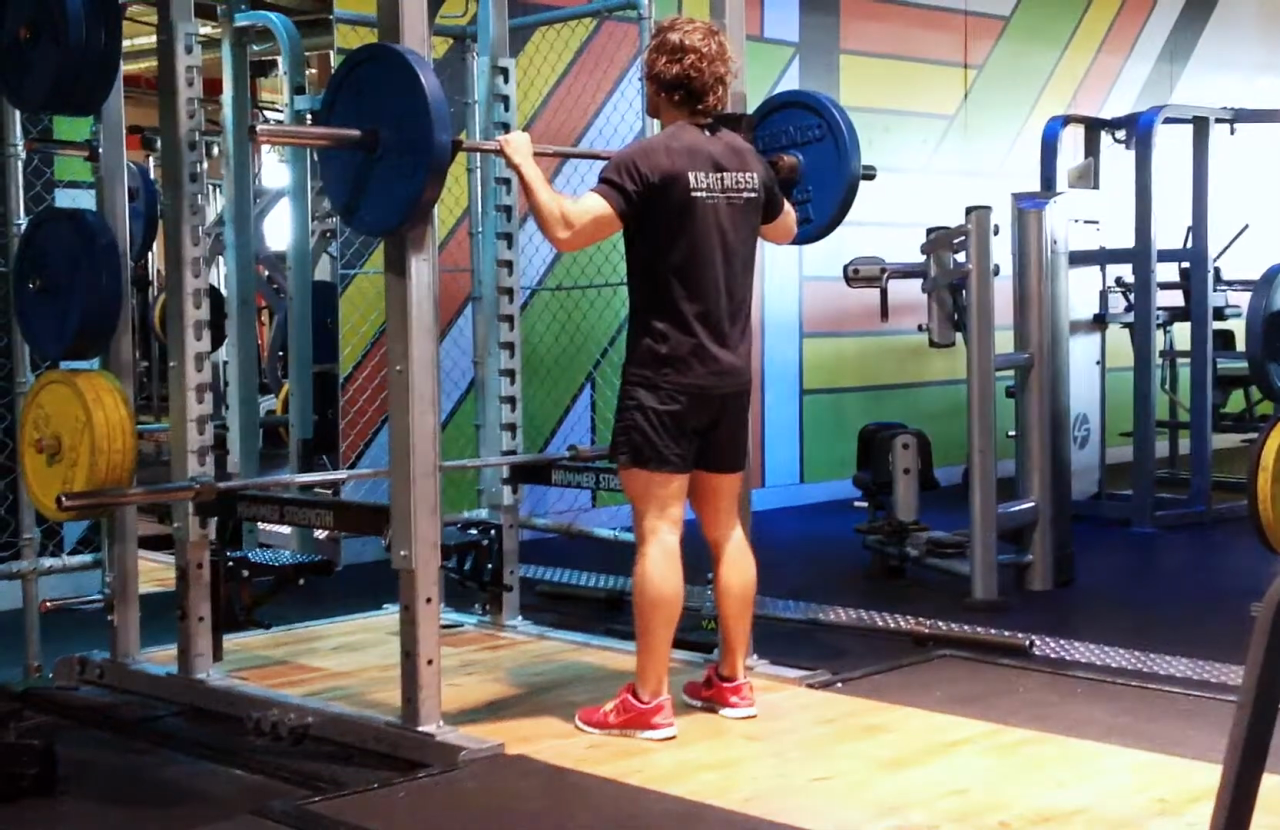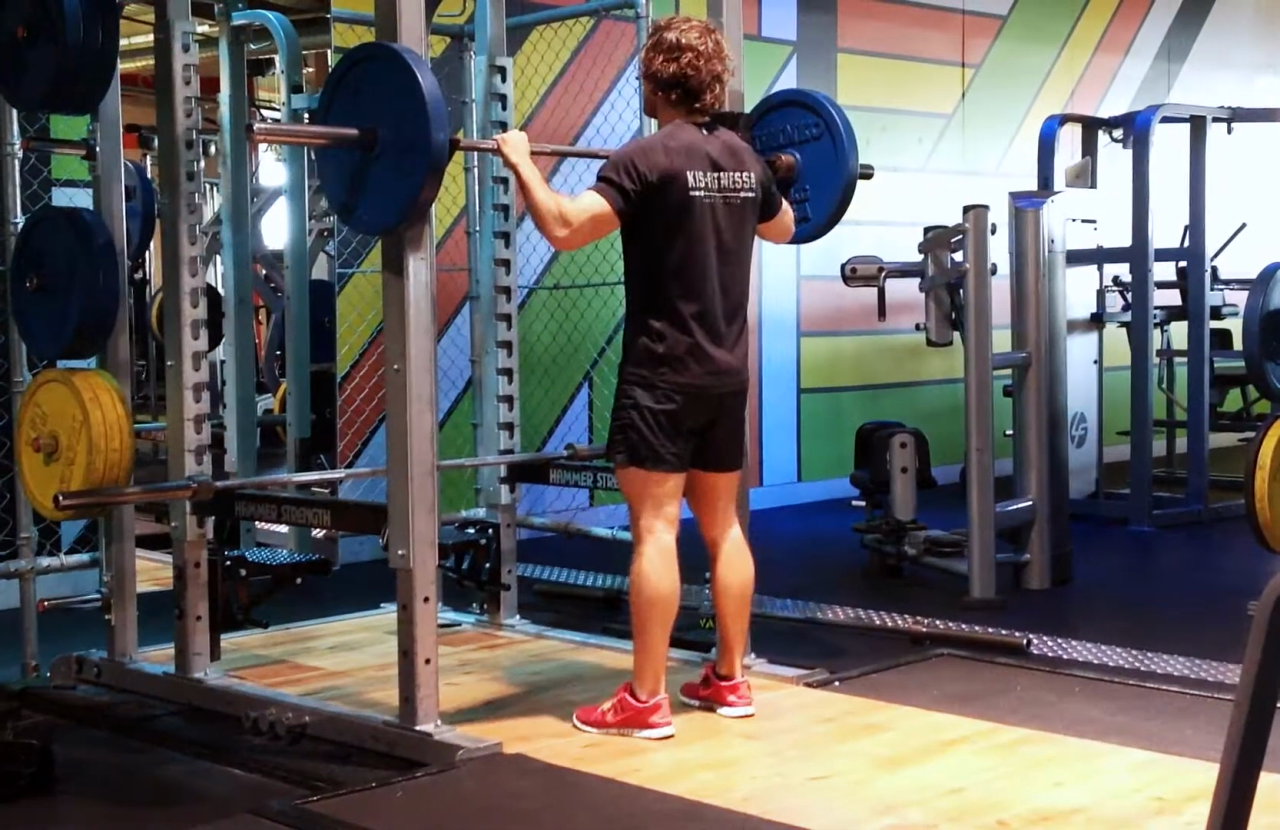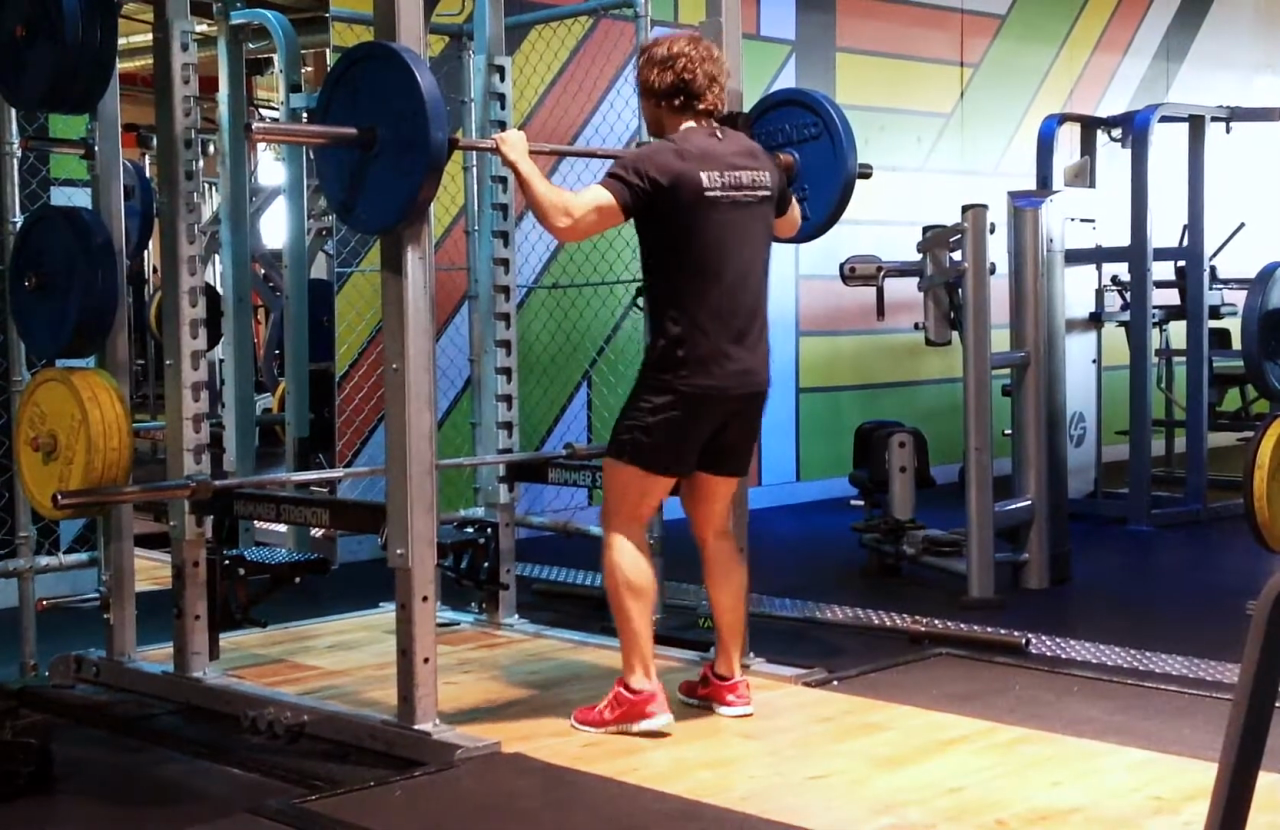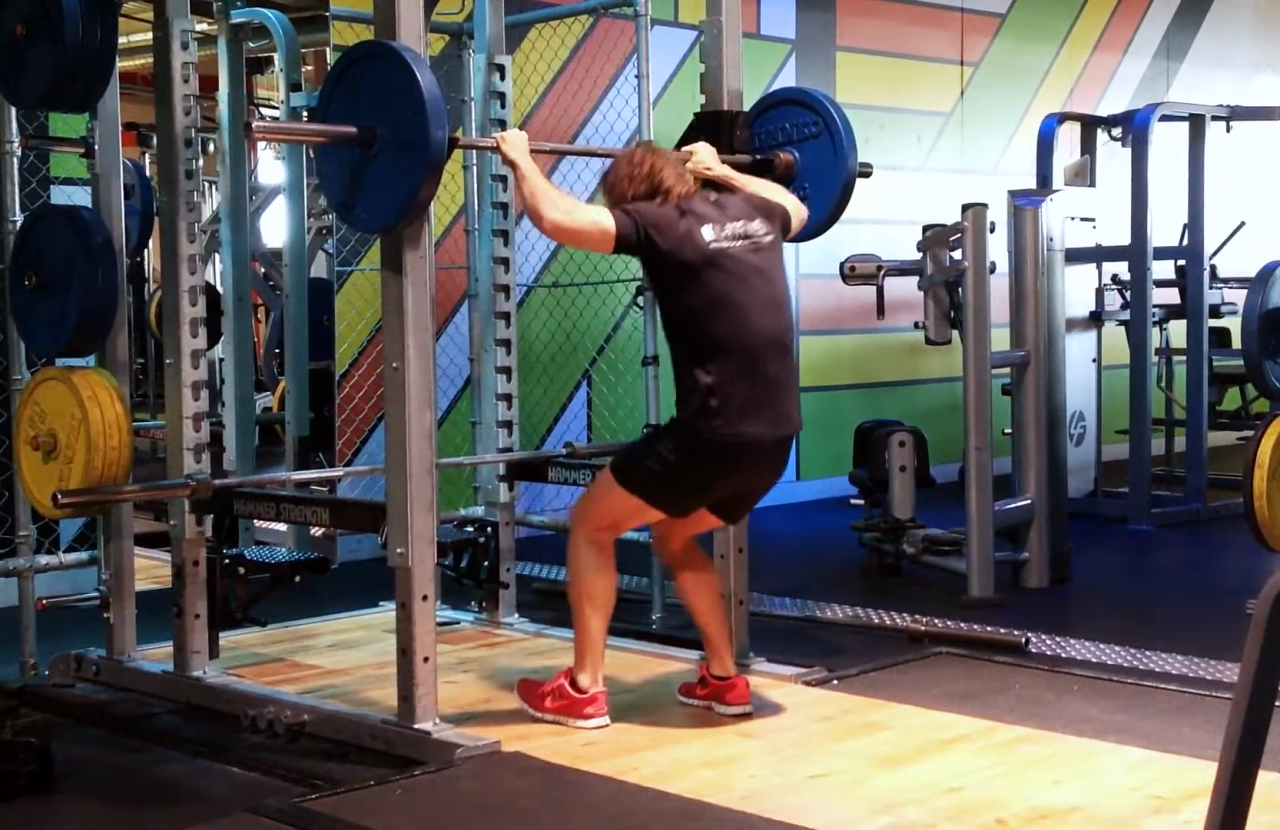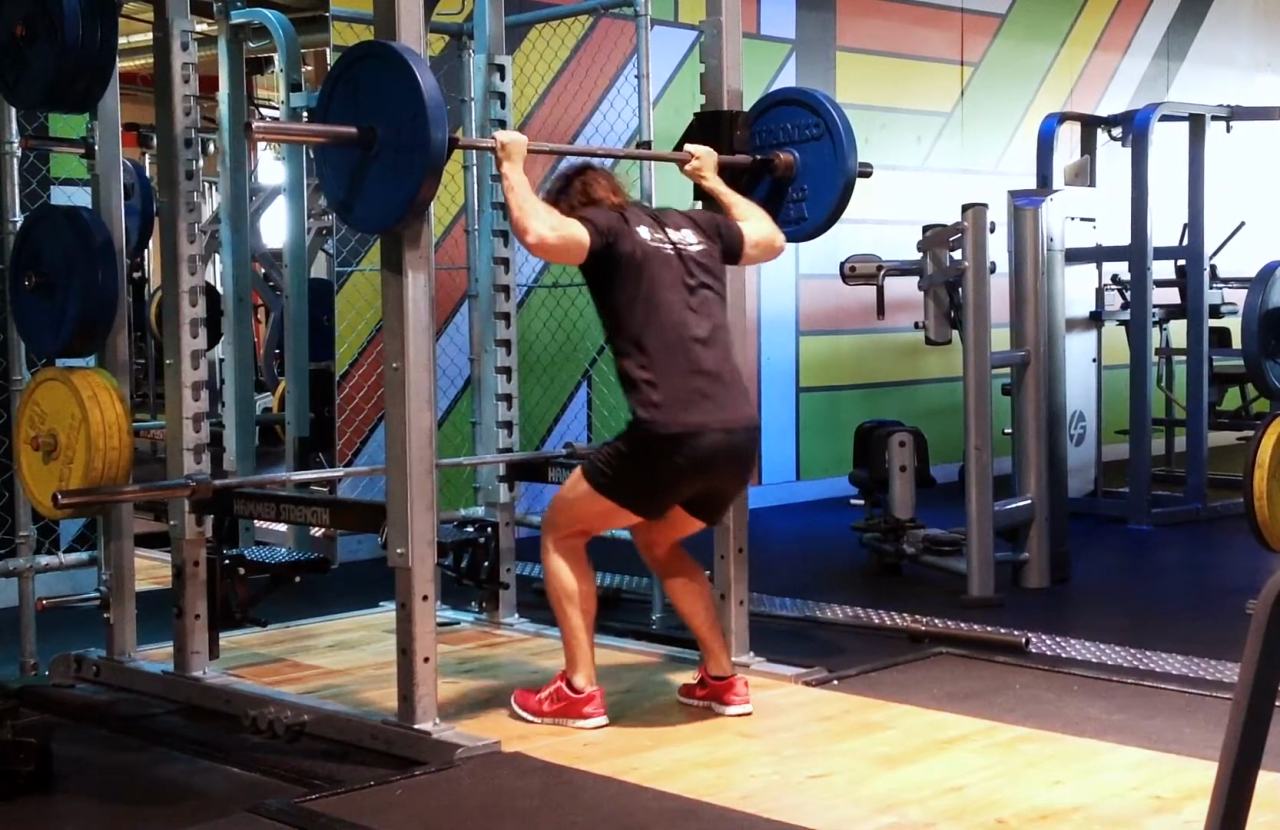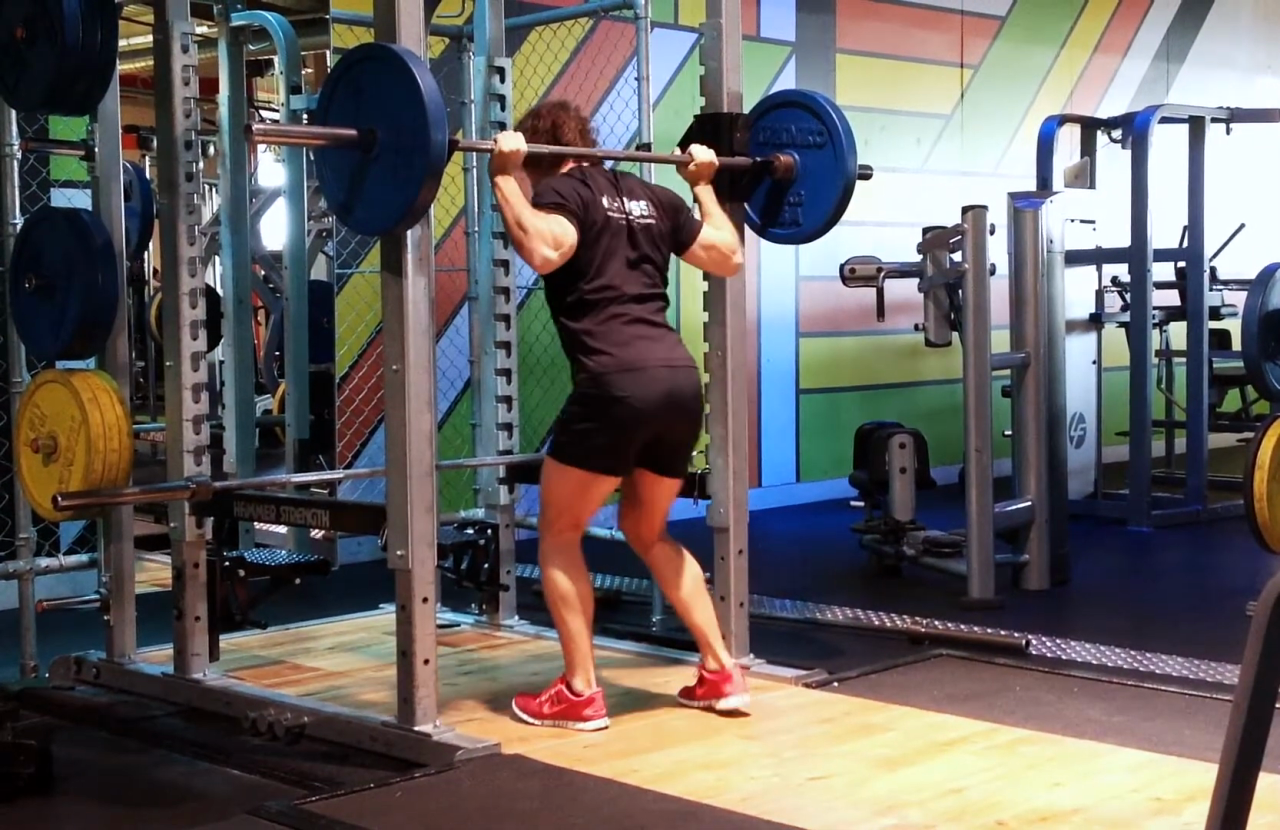
dt=0.3s
person 1, frame 1
left shoulder: (649, 158)
right shoulder: (747, 160)
left elbow: (566, 230)
right elbow: (785, 229)
left wrist: (524, 163)
left hip: (667, 376)
right hip: (730, 374)
left knee: (658, 531)
right knee: (723, 526)
left ankle: (647, 700)
right ankle: (731, 680)
person 1, frame 2
left shoulder: (648, 156)
right shoulder: (744, 158)
left elbow: (563, 227)
right elbow: (785, 228)
left wrist: (520, 160)
left hip: (663, 374)
right hip: (727, 374)
left knee: (655, 530)
right knee: (722, 526)
left ankle: (645, 699)
right ankle: (730, 679)
person 1, frame 3
left shoulder: (658, 161)
right shoulder: (755, 158)
left elbow: (565, 219)
right elbow: (789, 221)
left wrist: (518, 157)
left hip: (683, 378)
right hip: (748, 377)
left knee: (623, 525)
right knee: (711, 526)
left ankle: (638, 692)
right ankle: (727, 678)
person 1, frame 4
left shoulder: (662, 224)
right shoulder: (754, 212)
left elbow: (558, 219)
right elbow: (796, 209)
left wrist: (521, 160)
right wrist: (720, 167)
left hip: (716, 432)
right hip: (775, 436)
left knee: (590, 527)
right knee: (673, 537)
left ankle: (584, 688)
right ankle: (725, 677)
person 1, frame 5
left shoulder: (601, 229)
right shoulder: (692, 226)
left elbow: (541, 235)
right elbow: (772, 240)
left wrist: (513, 167)
right wrist: (711, 180)
left hip: (672, 434)
right hip: (737, 433)
left knee: (561, 532)
right knee: (656, 542)
left ankle: (579, 691)
right ankle: (723, 679)
person 1, frame 6
left shoulder: (560, 191)
right shoulder: (651, 197)
left elbow: (543, 250)
right elbow: (730, 258)
left wrist: (504, 177)
right wrist: (703, 185)
left hip: (616, 385)
right hip: (679, 380)
left knee: (558, 535)
right knee: (647, 531)
left ankle: (580, 692)
right ankle: (721, 670)
